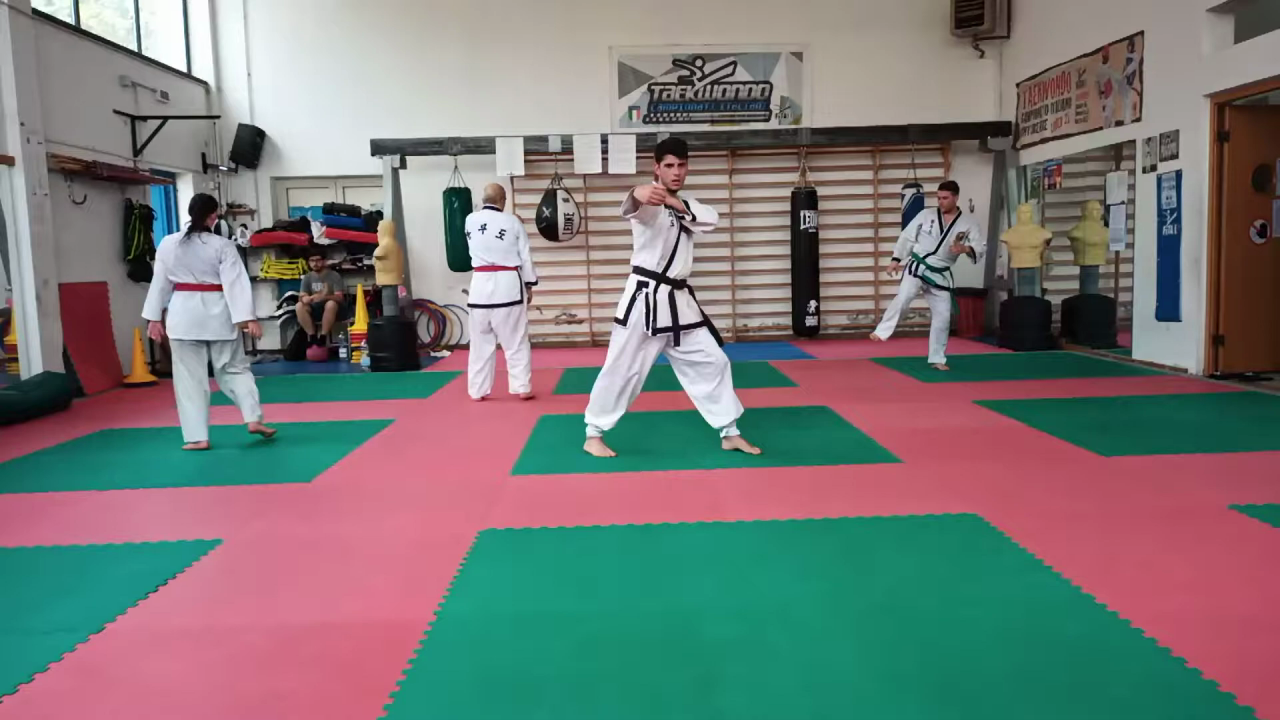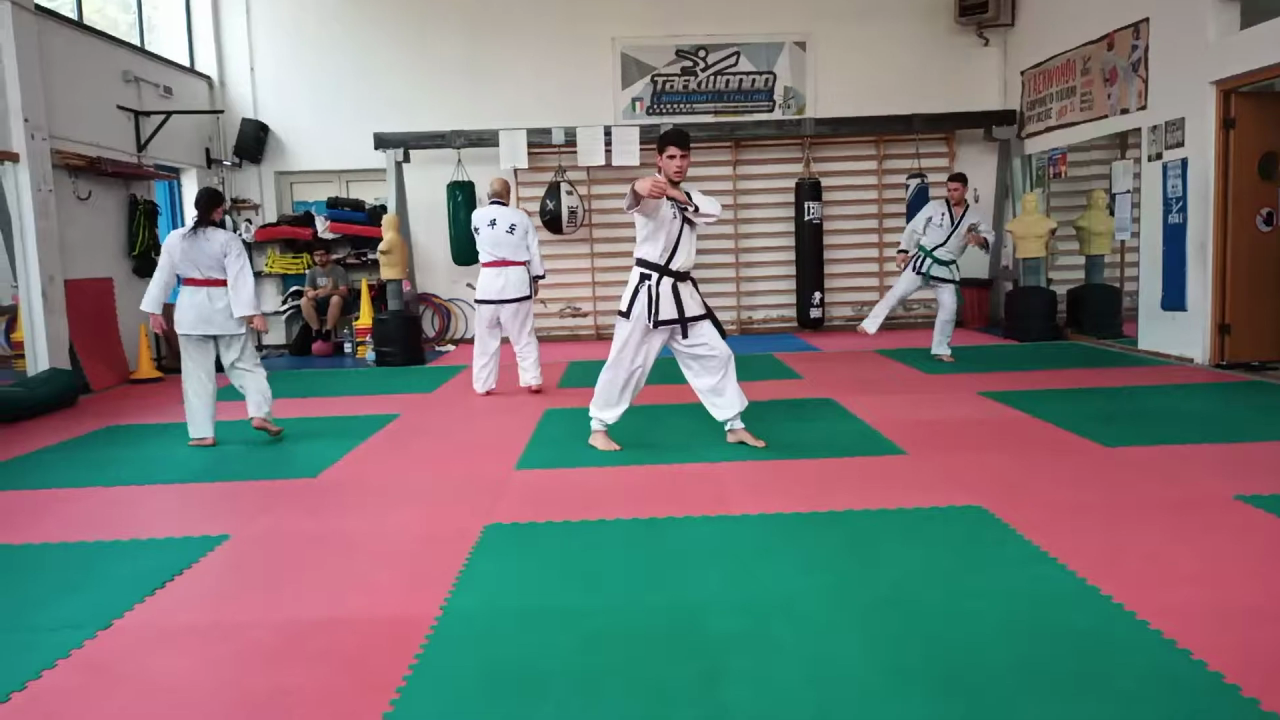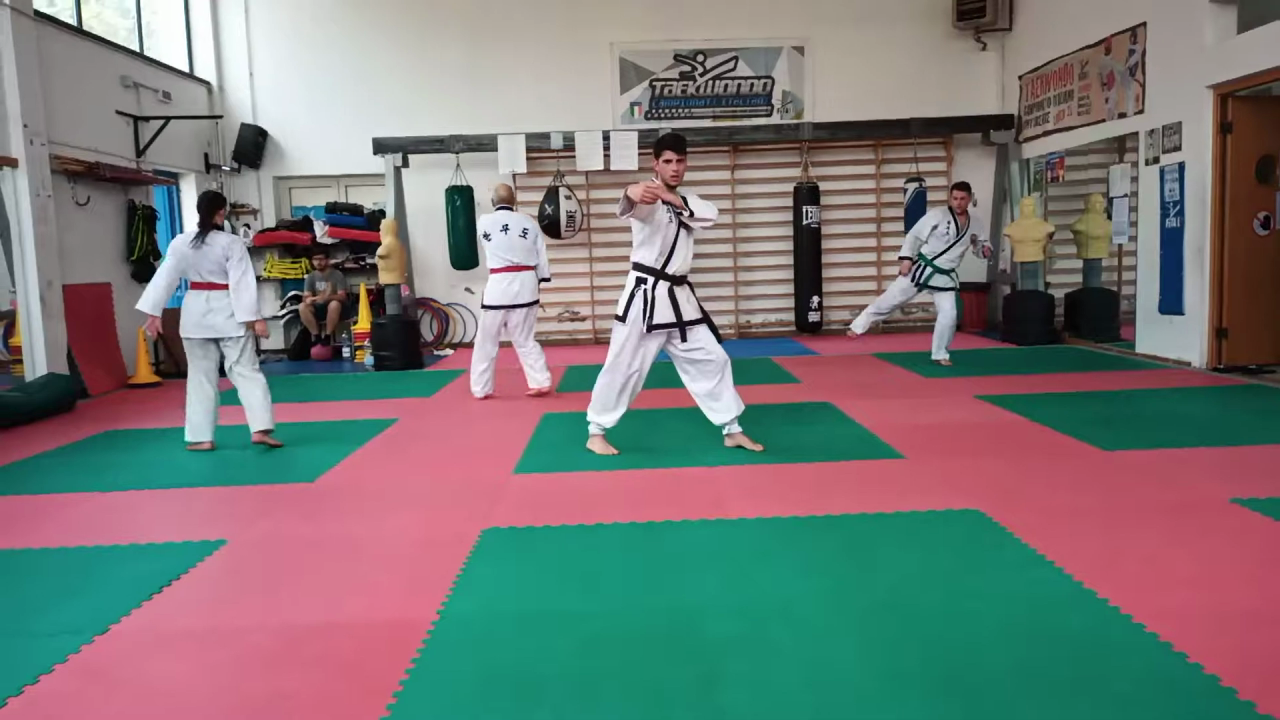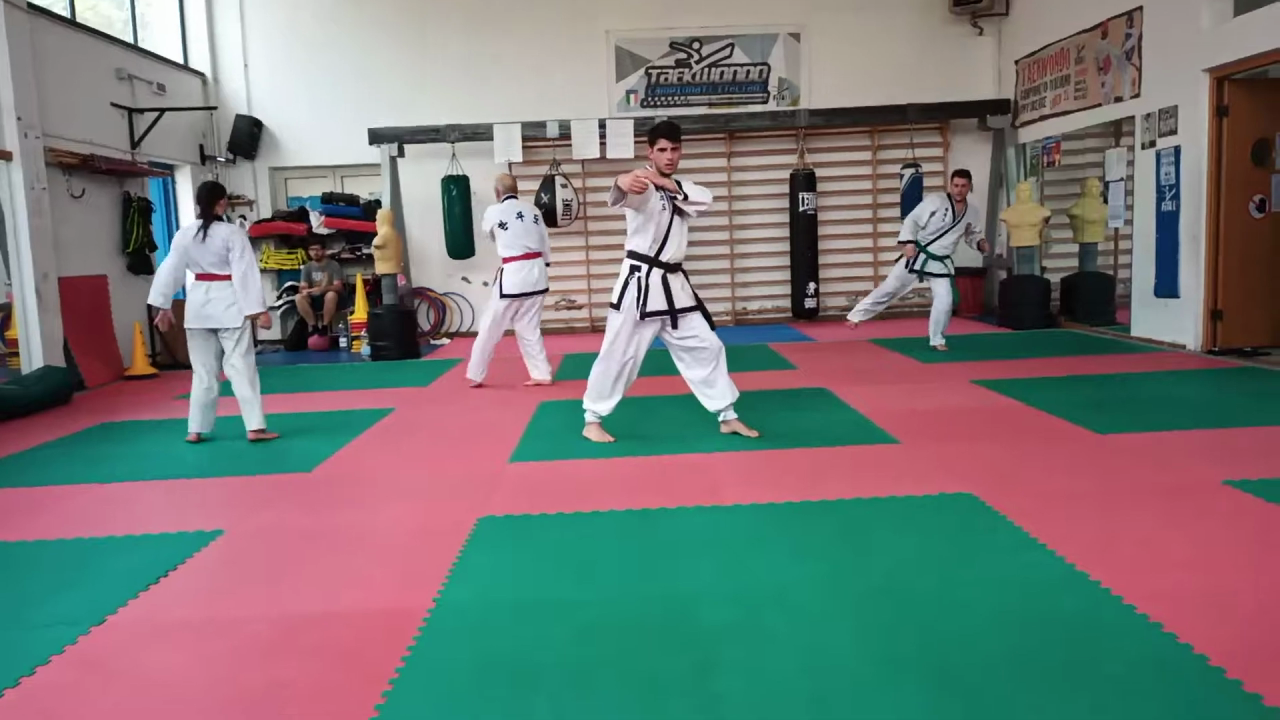
dt=0.1s
person 1, frame 1
left shoulder: (683, 203)
right shoulder: (652, 200)
left elbow: (710, 219)
right elbow: (633, 207)
left wrist: (677, 203)
right wrist: (637, 194)
left hip: (679, 299)
right hip: (646, 297)
left knee: (712, 362)
right knee: (623, 369)
left ankle: (730, 433)
right ankle: (594, 434)
person 1, frame 2
left shoulder: (686, 194)
right shoulder: (655, 191)
left elbow: (713, 210)
right elbow: (635, 201)
left wrist: (680, 195)
right wrist: (639, 188)
left hip: (682, 291)
right hip: (650, 289)
left knee: (715, 354)
right knee: (626, 362)
left ankle: (734, 426)
right ankle: (598, 428)
person 1, frame 3
left shoulder: (682, 200)
right shoulder: (650, 196)
left elbow: (710, 215)
right elbow: (631, 206)
left wrist: (676, 199)
right wrist: (632, 193)
left hip: (679, 295)
right hip: (646, 293)
left knee: (712, 359)
right knee: (624, 366)
left ankle: (732, 430)
right ankle: (596, 432)
person 1, frame 4
left shoulder: (676, 186)
right shoulder: (644, 184)
left elbow: (705, 200)
right elbow: (623, 196)
left wrist: (669, 184)
right wrist: (622, 183)
left hip: (673, 282)
right hip: (641, 281)
left knee: (706, 346)
right knee: (619, 354)
left ankle: (727, 416)
right ankle: (592, 420)
person 2, frame 1
left shoulder: (168, 244)
right shoulder: (223, 245)
left elbow: (160, 283)
right elbow: (237, 283)
left wrist: (154, 318)
right wrist: (249, 317)
left hip: (183, 315)
right hip: (218, 315)
left knee: (190, 379)
right knee: (235, 369)
left ankle: (197, 437)
right ankle: (253, 418)
person 2, frame 2
left shoulder: (175, 239)
right shoulder: (229, 239)
left elbow: (163, 276)
right elbow: (240, 277)
left wrist: (155, 311)
right wrist: (253, 312)
left hip: (192, 310)
right hip: (225, 310)
left knee: (197, 375)
right knee: (246, 364)
left ankle: (203, 433)
right ankle: (259, 414)
person 2, frame 3
left shoulder: (180, 242)
right shoulder: (233, 243)
left elbow: (165, 278)
right elbow: (243, 282)
left wrist: (153, 313)
right wrist: (254, 317)
left hip: (195, 313)
right hip: (229, 313)
left knee: (201, 379)
right knee: (247, 371)
left ankle: (202, 437)
right ankle: (261, 429)
person 2, frame 4
left shoulder: (184, 235)
right shoulder: (233, 233)
left elbow: (169, 271)
right elbow: (246, 273)
left wrist: (163, 306)
right wrist: (259, 309)
left hip: (198, 304)
right hip: (230, 304)
left knee: (204, 371)
right knee: (241, 366)
left ankle: (196, 429)
right ankle: (255, 427)
person 3, frame 1
left shoulder: (470, 220)
right shoulder: (513, 222)
right elbow: (526, 257)
right wrist: (529, 285)
left hip: (481, 285)
right hip: (508, 284)
left knee: (480, 343)
right knee: (516, 341)
left ankle: (478, 390)
right ankle: (522, 387)
person 3, frame 2
left shoulder: (476, 216)
right shoulder: (521, 217)
right elbow: (534, 251)
right wrist: (536, 278)
left hip: (489, 281)
right hip: (517, 279)
left knee: (486, 337)
right knee: (523, 335)
left ankle: (483, 385)
right ankle: (532, 380)
person 3, frame 3
left shoulder: (484, 221)
right shoulder: (529, 222)
right elbow: (542, 255)
right wrist: (538, 281)
left hip: (500, 287)
right hip: (526, 284)
left knee: (485, 342)
right knee: (525, 339)
left ankle: (480, 388)
right ankle: (542, 382)
person 3, frame 4
left shoulder: (494, 211)
right shoulder: (532, 210)
left elbow: (490, 233)
right elbow: (545, 244)
left hip: (512, 275)
right hip: (535, 272)
left knee: (490, 329)
right knee: (529, 329)
left ankle: (475, 375)
right ankle: (541, 374)
person 4, frame 1
left shoulder: (969, 222)
right shoulder: (926, 215)
left elbow: (980, 245)
right elbow: (906, 237)
left wrist: (965, 249)
right wrist: (897, 259)
left hip: (941, 274)
right hip: (918, 267)
left knee: (942, 317)
right knee: (904, 296)
left ankle: (937, 358)
right ankle: (882, 332)
person 4, frame 2
left shoulder: (974, 215)
right shoulder: (934, 207)
left elbow: (988, 234)
right elbow: (913, 229)
left wrist: (981, 240)
right wrist: (903, 250)
left hip: (947, 268)
right hip: (923, 261)
left knee: (948, 309)
right knee: (899, 291)
left ankle: (941, 350)
right ankle: (870, 324)
person 4, frame 3
left shoulder: (975, 224)
right shoulder: (937, 214)
left elbow: (982, 243)
right elbow: (914, 236)
left wrist: (986, 250)
right wrist: (906, 258)
left hip: (945, 277)
right hip: (922, 269)
left knee: (949, 316)
right knee: (892, 299)
left ankle: (940, 354)
right ankle: (858, 326)
person 4, frame 4
left shoulder: (973, 212)
right shoulder: (935, 200)
left elbow: (973, 234)
right elbow: (912, 221)
left wrist: (980, 243)
right wrist: (908, 242)
left hip: (940, 263)
right hip: (917, 256)
left knee: (944, 302)
right knee: (890, 287)
left ankle: (937, 340)
right ankle: (857, 315)
